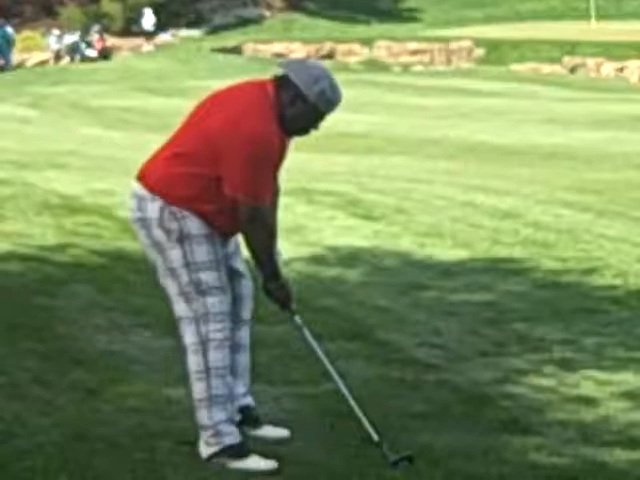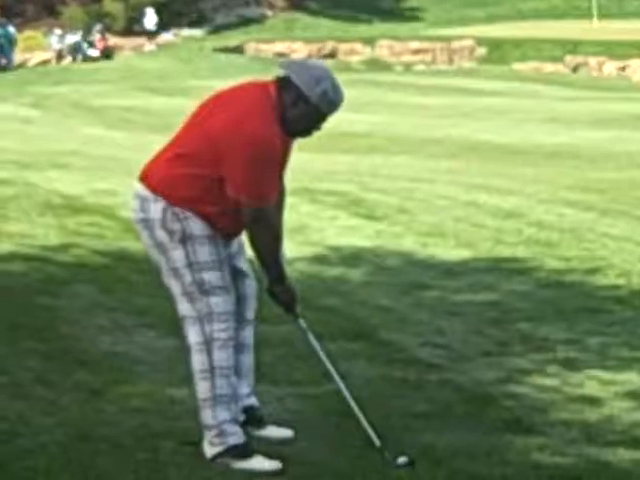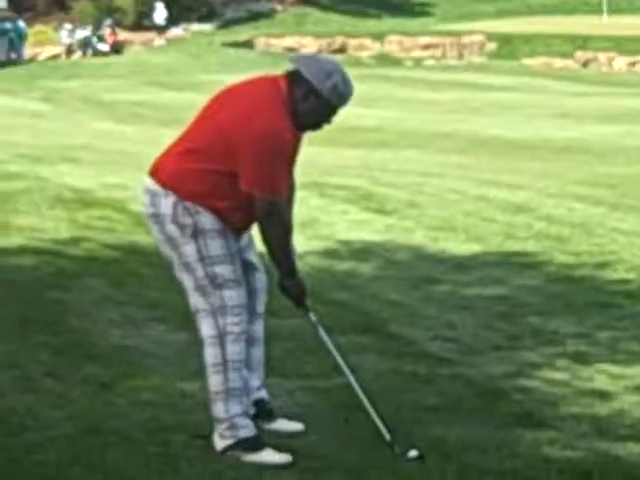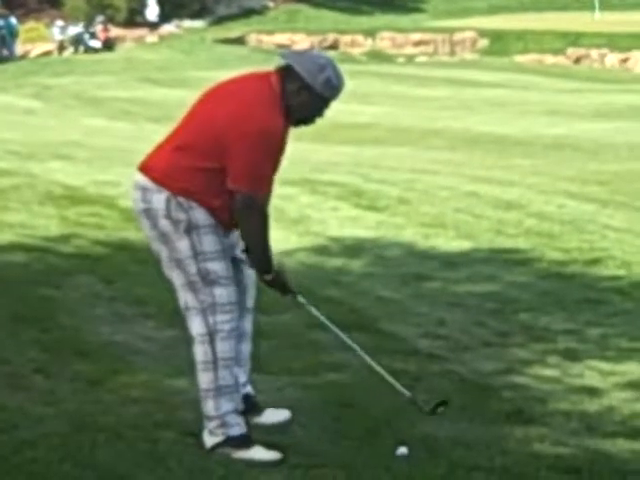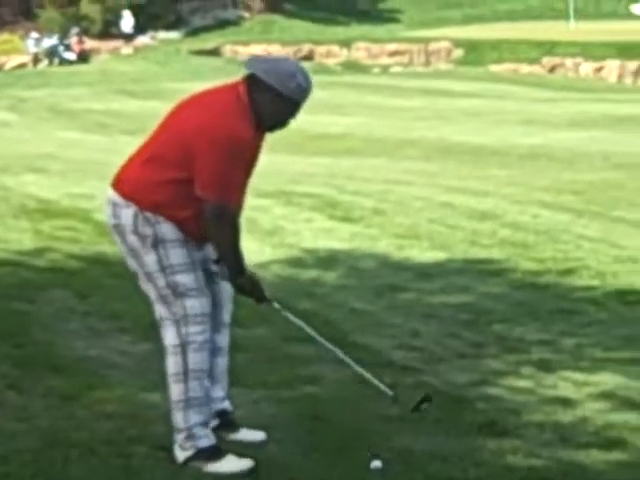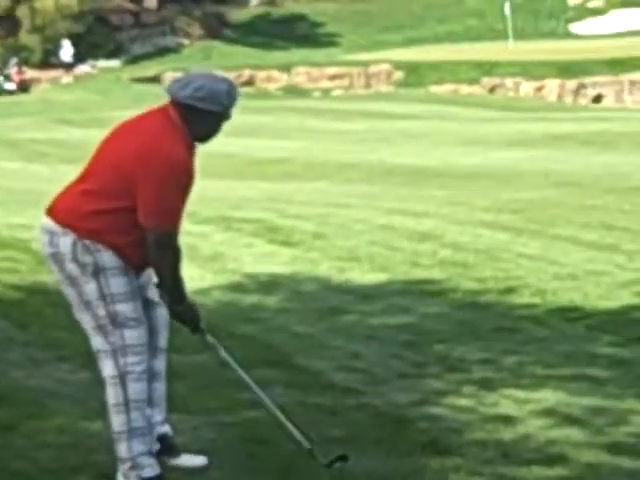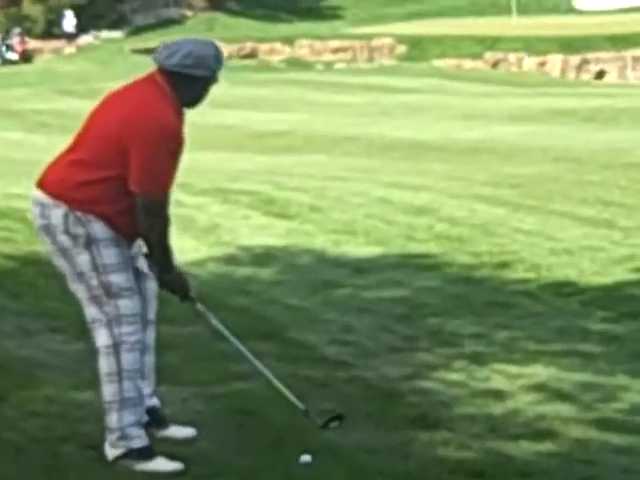
dt=0.2s
person 1, frame 1
left shoulder: (266, 103)
right shoulder: (253, 128)
left elbow: (267, 188)
right elbow: (251, 214)
left wrist: (272, 255)
right wrist: (272, 276)
left hip: (201, 210)
right hip: (171, 211)
left knee: (237, 303)
right knee: (209, 320)
left ankle: (237, 408)
right ankle: (218, 439)
person 1, frame 2
left shoulder: (269, 105)
right shoulder: (255, 130)
left elbow: (272, 189)
right elbow: (256, 216)
left wrist: (277, 258)
right wrist: (278, 279)
left hip: (204, 210)
right hip: (173, 211)
left knee: (240, 304)
right knee: (213, 320)
left ankle: (242, 409)
right ankle: (223, 439)
person 1, frame 3
left shoulder: (280, 101)
right shoulder: (268, 125)
left elbow: (282, 184)
right elbow: (268, 210)
left wrist: (288, 254)
right wrist: (289, 273)
left hip: (213, 205)
right hip: (183, 207)
left knee: (251, 298)
right knee: (226, 313)
left ankle: (252, 402)
right ankle: (233, 432)
person 1, frame 4
left shoulder: (267, 93)
right shoulder: (259, 120)
left elbow: (255, 191)
right elbow: (249, 205)
left wrist: (258, 255)
right wrist: (266, 267)
left hip: (196, 200)
right hip: (173, 201)
left knee: (238, 291)
right knee: (216, 310)
left ankle: (237, 398)
right ankle: (223, 429)
person 1, frame 5
left shoulder: (237, 107)
right shoulder: (227, 128)
left elbow: (224, 203)
right elbow: (218, 213)
left wrist: (227, 262)
right wrist: (238, 273)
left hip: (174, 216)
right hip: (146, 217)
left knee: (216, 308)
right knee: (190, 322)
left ankle: (214, 413)
right ankle: (194, 442)
person 1, frame 6
left shoulder: (164, 127)
right shoulder: (167, 153)
left elbow: (158, 233)
right elbow: (160, 241)
left wrist: (166, 290)
right wrist: (177, 299)
left hip: (108, 243)
right hip: (82, 245)
left knee: (152, 335)
right knee: (127, 352)
left ankle: (154, 438)
person 1, frame 7
left shoulder: (151, 94)
right shoulder: (158, 121)
left elbow: (146, 200)
right elbow: (150, 208)
left wrist: (154, 259)
right wrist: (166, 267)
left hip: (97, 213)
right hip: (74, 216)
left knee: (140, 306)
right knee: (120, 322)
left ankle: (144, 411)
right ankle: (125, 441)
